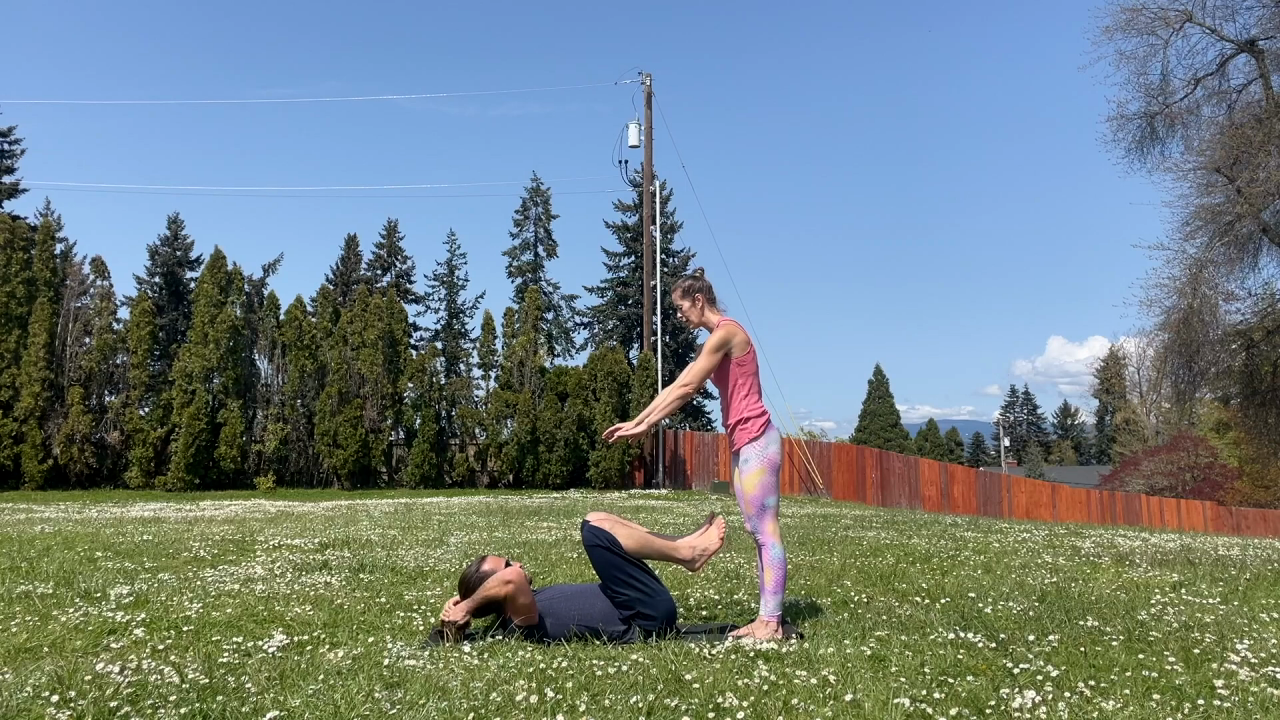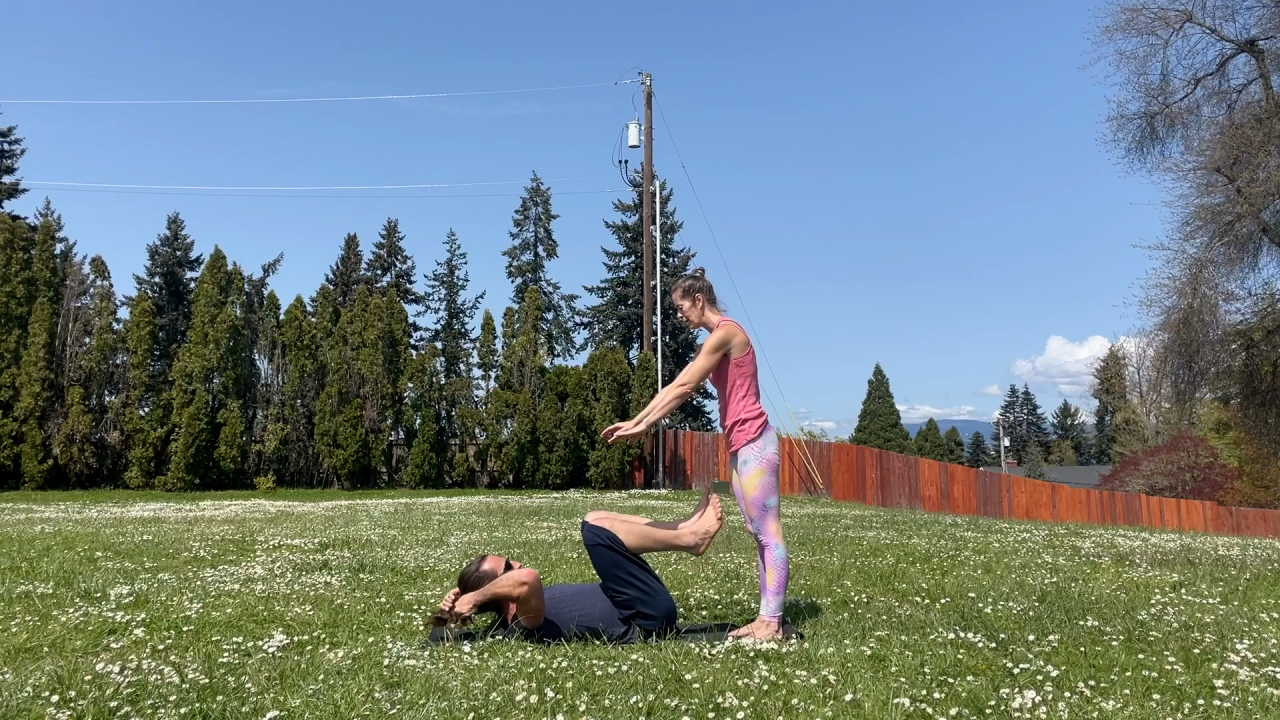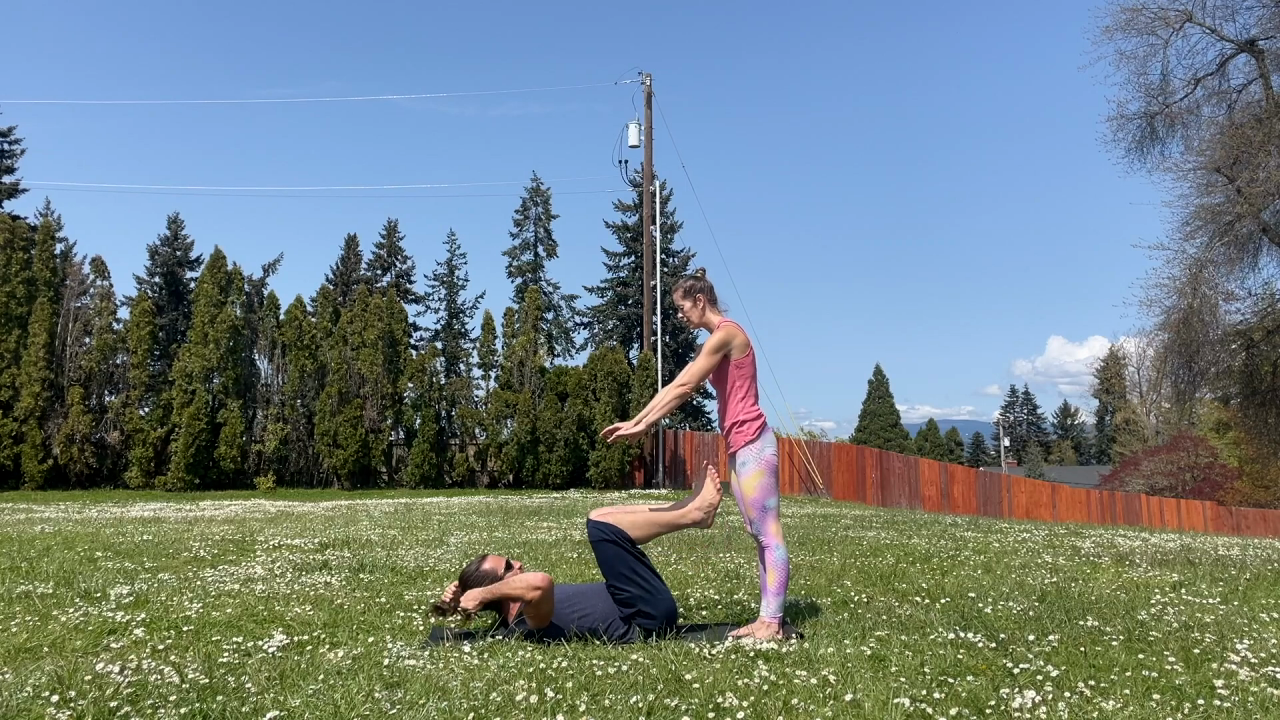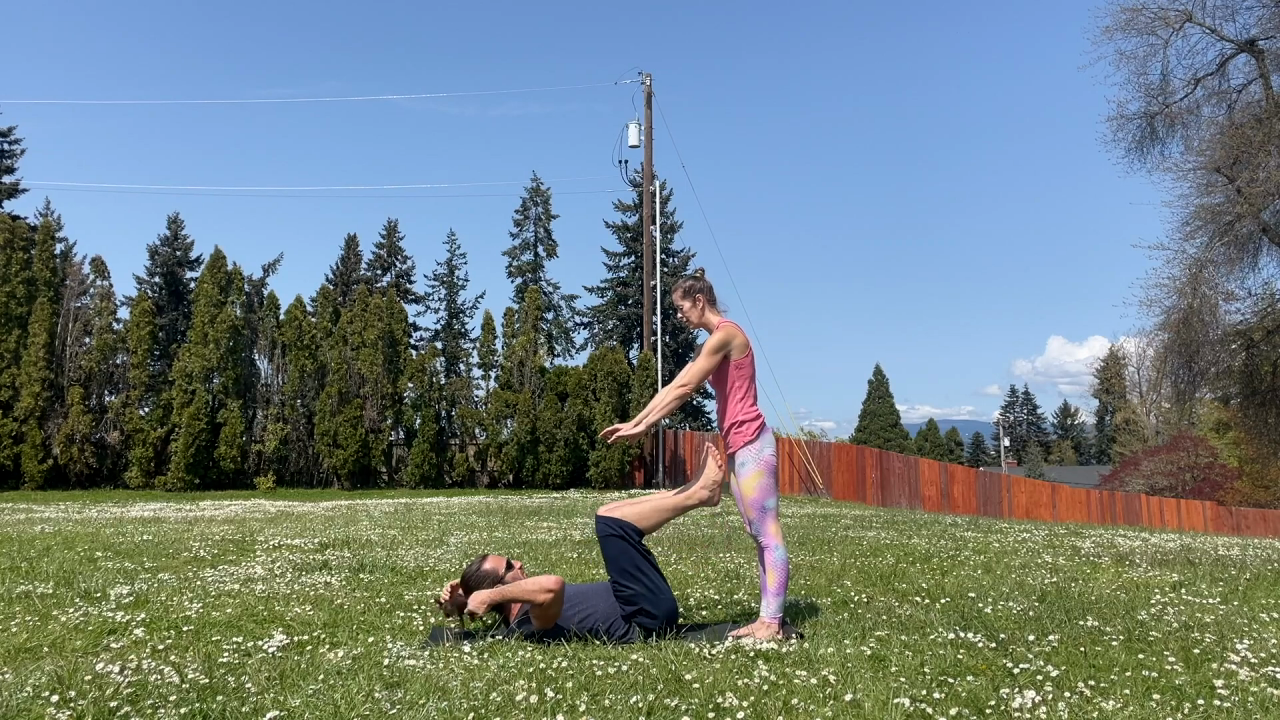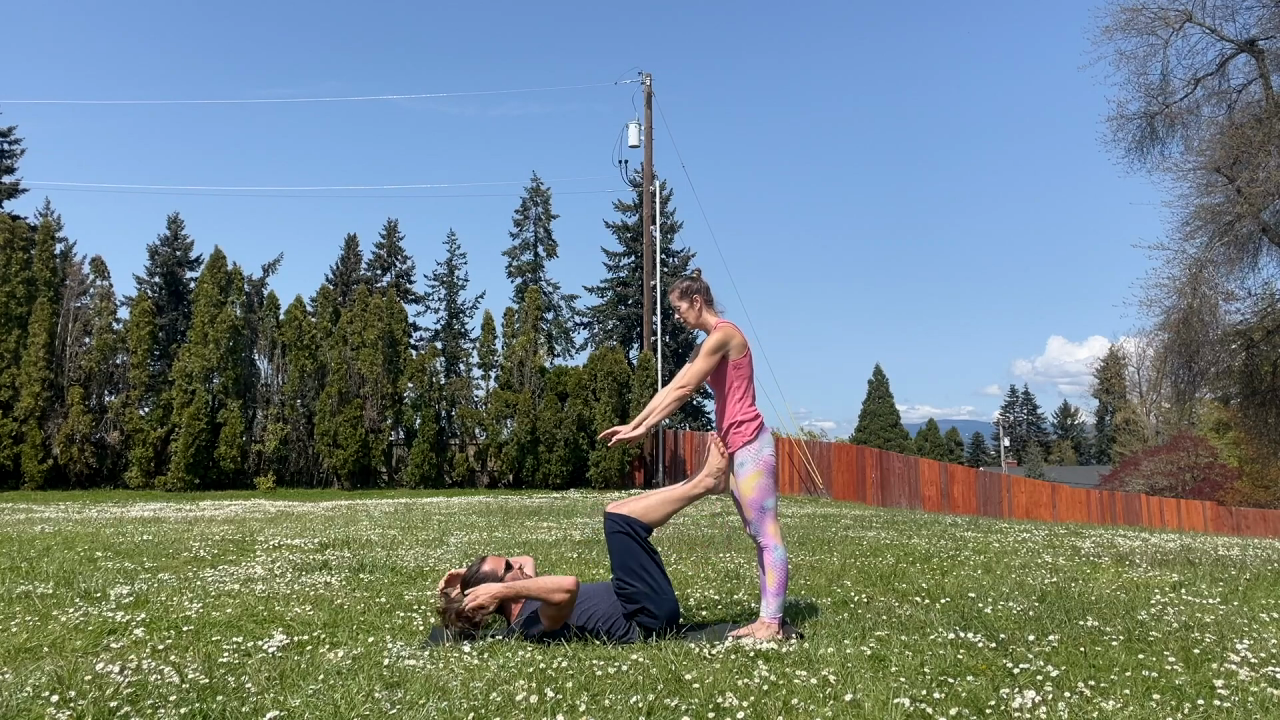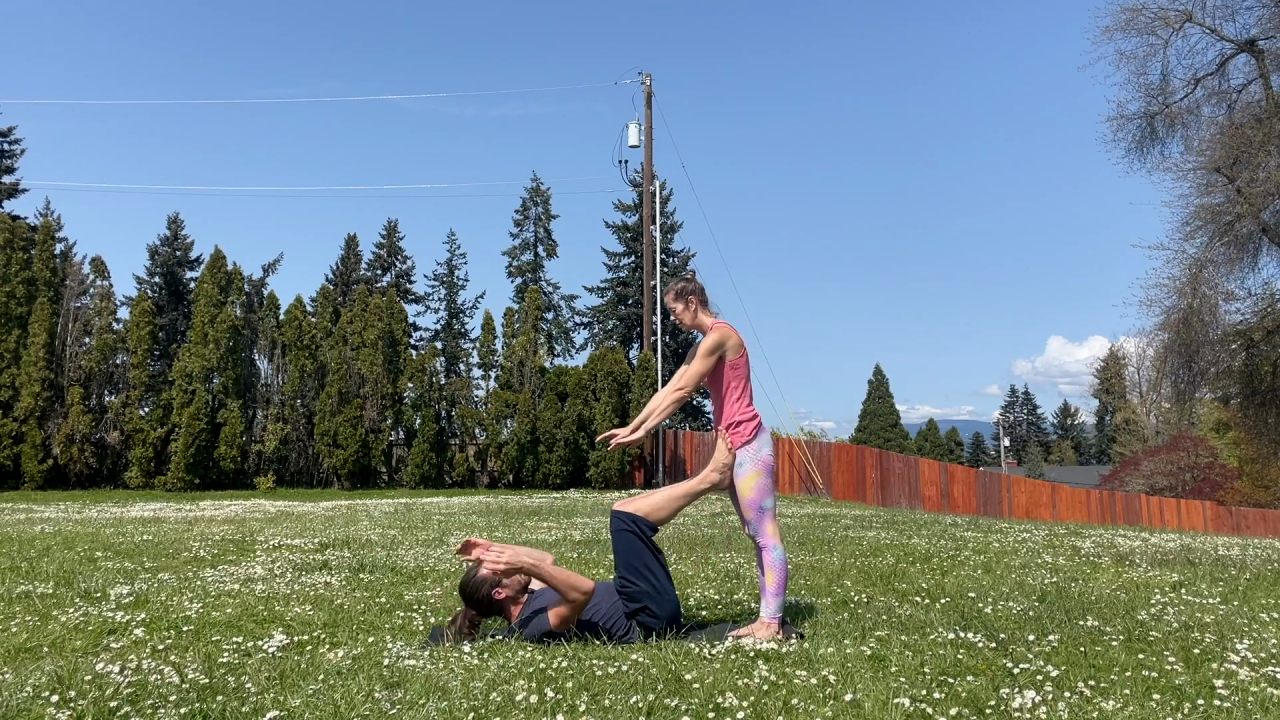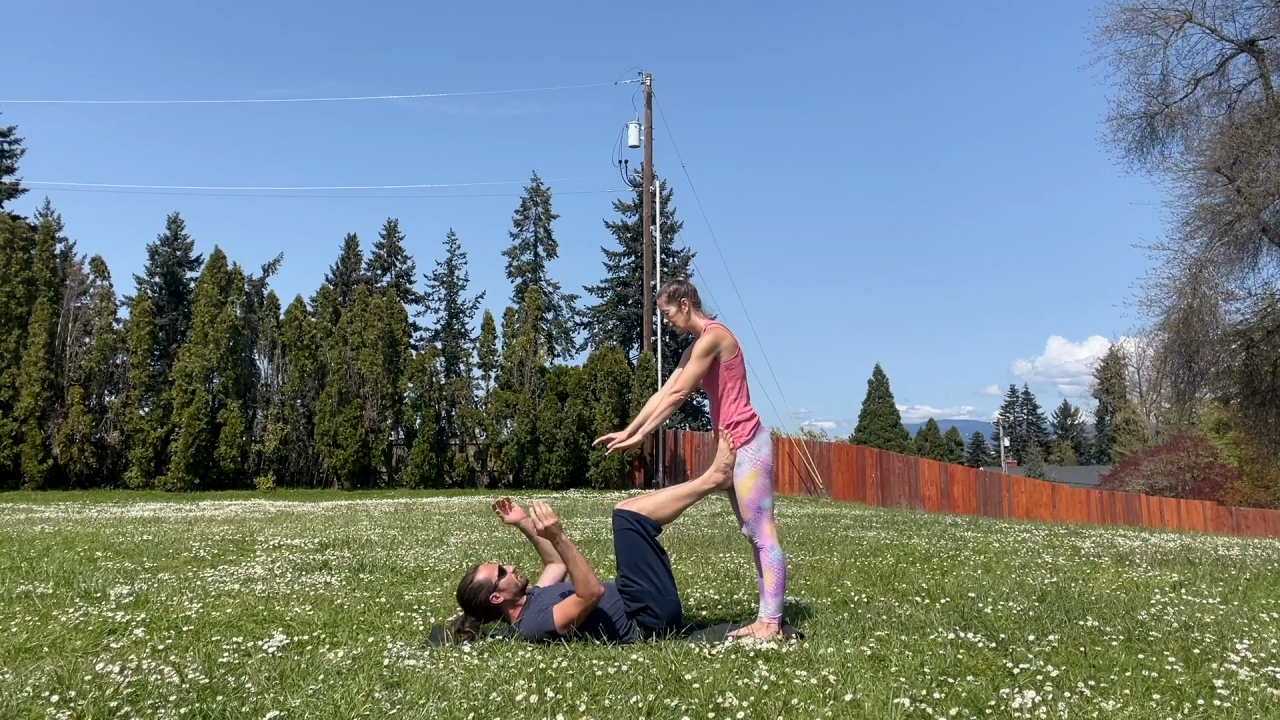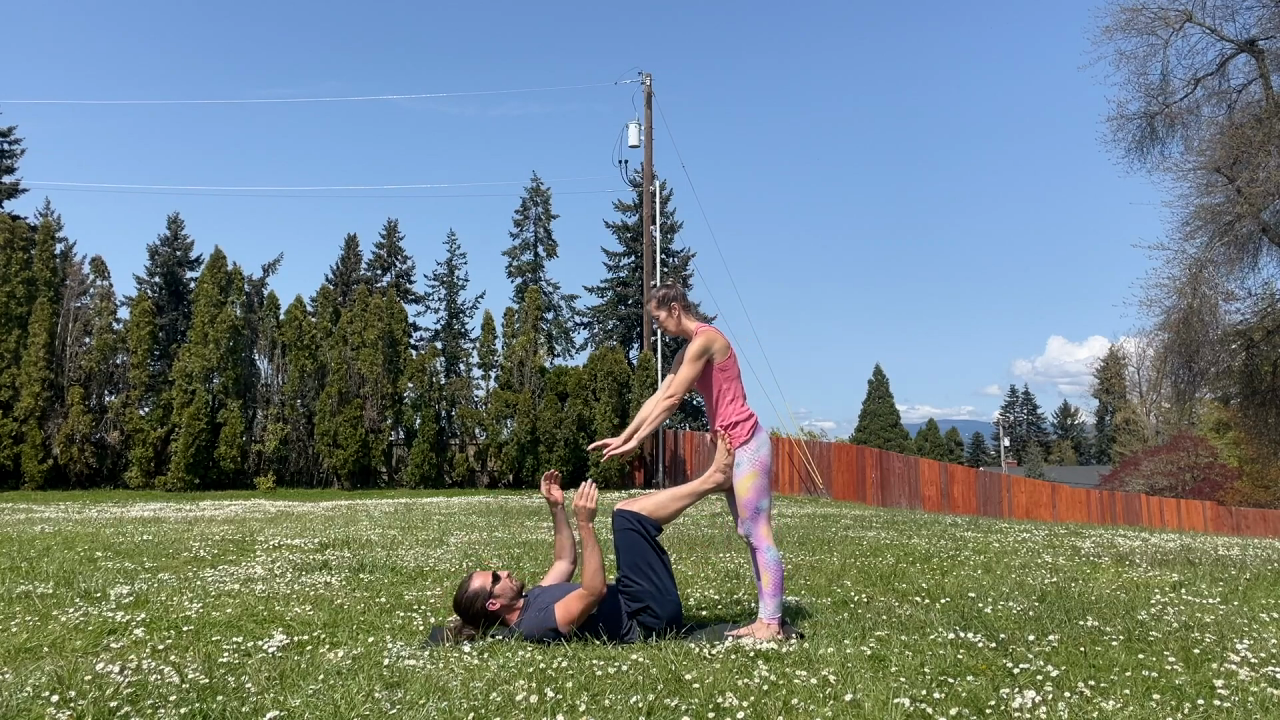
dt=0.1s
person 1, frame 1
left shoulder: (726, 333)
right shoulder: (715, 340)
left elbow: (687, 389)
right elbow: (677, 385)
left wrist: (645, 426)
right wrist: (636, 421)
left hip: (756, 439)
right hip: (743, 443)
left knee: (765, 531)
right knee: (757, 531)
left ankle: (771, 621)
right ankle: (766, 617)
person 1, frame 2
left shoulder: (726, 333)
right shoulder: (716, 341)
left elbow: (685, 389)
right elbow: (676, 385)
left wrist: (644, 426)
right wrist: (635, 421)
left hip: (754, 441)
right hip: (742, 444)
left knee: (768, 531)
right knee: (758, 531)
left ankle: (772, 621)
right ankle: (766, 617)
person 1, frame 3
left shoulder: (726, 334)
right shoulder: (713, 342)
left elbow: (685, 388)
right elbow: (675, 385)
left wrist: (643, 426)
right wrist: (634, 421)
left hip: (751, 442)
right hip: (739, 446)
left knee: (768, 533)
right knee: (758, 533)
left ankle: (772, 621)
right ankle: (766, 618)
person 1, frame 4
left shoulder: (725, 334)
right shoulder: (712, 343)
left elbow: (685, 389)
right elbow: (674, 385)
left wrist: (644, 427)
right wrist: (634, 422)
left hip: (750, 442)
right hip: (738, 446)
left knee: (768, 534)
right knee: (758, 534)
left ankle: (773, 622)
right ankle: (767, 618)
person 1, frame 5
left shoulder: (723, 334)
right shoulder: (708, 344)
left elbow: (683, 391)
right elbow: (670, 387)
left wrist: (644, 429)
right wrist: (632, 425)
left hip: (749, 443)
right hip: (736, 446)
left knee: (767, 534)
right knee: (757, 534)
left ankle: (773, 623)
right ankle: (767, 618)
person 1, frame 6
left shoulder: (720, 335)
right shoulder: (703, 345)
left elbow: (682, 392)
right elbow: (667, 389)
left wrist: (643, 433)
right wrist: (630, 427)
left hip: (748, 443)
right hip: (735, 446)
left knee: (766, 534)
right knee: (756, 534)
left ankle: (772, 622)
right ankle: (766, 618)
person 1, frame 7
left shoulder: (713, 336)
right shoulder: (696, 347)
left elbow: (678, 395)
right elbow: (664, 391)
left wrist: (639, 436)
right wrist: (626, 432)
left hip: (747, 442)
right hip: (735, 445)
left knee: (763, 533)
right knee: (754, 533)
left ankle: (771, 622)
right ankle: (766, 618)
person 1, frame 8
left shoulder: (705, 339)
right shoulder: (688, 351)
left elbow: (672, 400)
right elbow: (658, 396)
left wrist: (635, 443)
right wrist: (622, 437)
left hip: (745, 442)
right hip: (733, 446)
left knee: (759, 534)
right knee: (750, 534)
left ankle: (771, 623)
right ankle: (766, 618)
person 2, frame 1
left shoulder: (520, 608)
right shoulder: (526, 624)
right elbow: (509, 583)
left wrist: (462, 598)
right wrist: (471, 602)
left hip: (645, 617)
right hip: (648, 621)
left knee: (599, 521)
right knee: (595, 525)
left ankle: (683, 547)
right ankle: (687, 552)
person 2, frame 2
left shoulder: (513, 617)
right shoulder: (528, 624)
right elbow: (526, 579)
left wrist: (461, 592)
right wrist: (474, 597)
left hip: (644, 617)
right hip: (648, 619)
left knee: (600, 525)
right knee: (596, 526)
left ankle: (684, 531)
right ankle: (687, 537)
person 2, frame 3
left shoulder: (515, 614)
right shoulder: (529, 624)
right elbow: (541, 581)
left wrist: (463, 587)
right wrist: (481, 594)
left hip: (642, 617)
right hip: (646, 620)
left knee: (605, 517)
right knee: (600, 521)
left ankle: (690, 508)
right ankle: (693, 513)
person 2, frame 4
left shoulder: (520, 615)
right shoulder: (533, 625)
right elbow: (553, 584)
left wrist: (465, 587)
right wrist: (491, 596)
left hip: (646, 617)
right hip: (647, 620)
left knee: (612, 516)
right knee: (609, 518)
left ankle: (693, 492)
right ankle: (699, 493)
person 2, frame 5
left shoulder: (524, 606)
right shoulder: (533, 625)
left elbow: (528, 567)
right elbow: (568, 586)
left wrist: (469, 575)
right wrist: (504, 584)
left hip: (644, 616)
right hip: (647, 620)
left knee: (622, 516)
right knee: (618, 514)
left ankle: (701, 483)
right ankle: (704, 482)
person 2, frame 6
left shoulder: (528, 604)
right shoulder: (536, 626)
left elbow: (547, 560)
right elbow: (585, 589)
left wrist: (494, 550)
right wrist: (528, 566)
left hip: (646, 616)
right hip: (648, 620)
left knee: (628, 513)
right knee: (625, 513)
left ankle: (706, 480)
right ankle: (709, 478)
person 2, frame 7
left shoulder: (528, 602)
right shoulder: (535, 627)
left elbow: (557, 563)
right elbow: (591, 592)
left wrist: (525, 526)
right wrist: (557, 536)
left hip: (645, 617)
right hip: (648, 622)
left knee: (630, 515)
right knee: (627, 513)
left ankle: (711, 479)
right ankle: (712, 478)
person 2, frame 8
left shoulder: (529, 604)
right shoulder: (536, 627)
left elbow: (565, 561)
right elbow: (594, 590)
left wrist: (556, 507)
right wrist: (585, 523)
left hip: (646, 618)
right hip: (649, 620)
left knee: (629, 514)
right knee: (628, 513)
left ankle: (711, 480)
right ankle: (712, 479)
